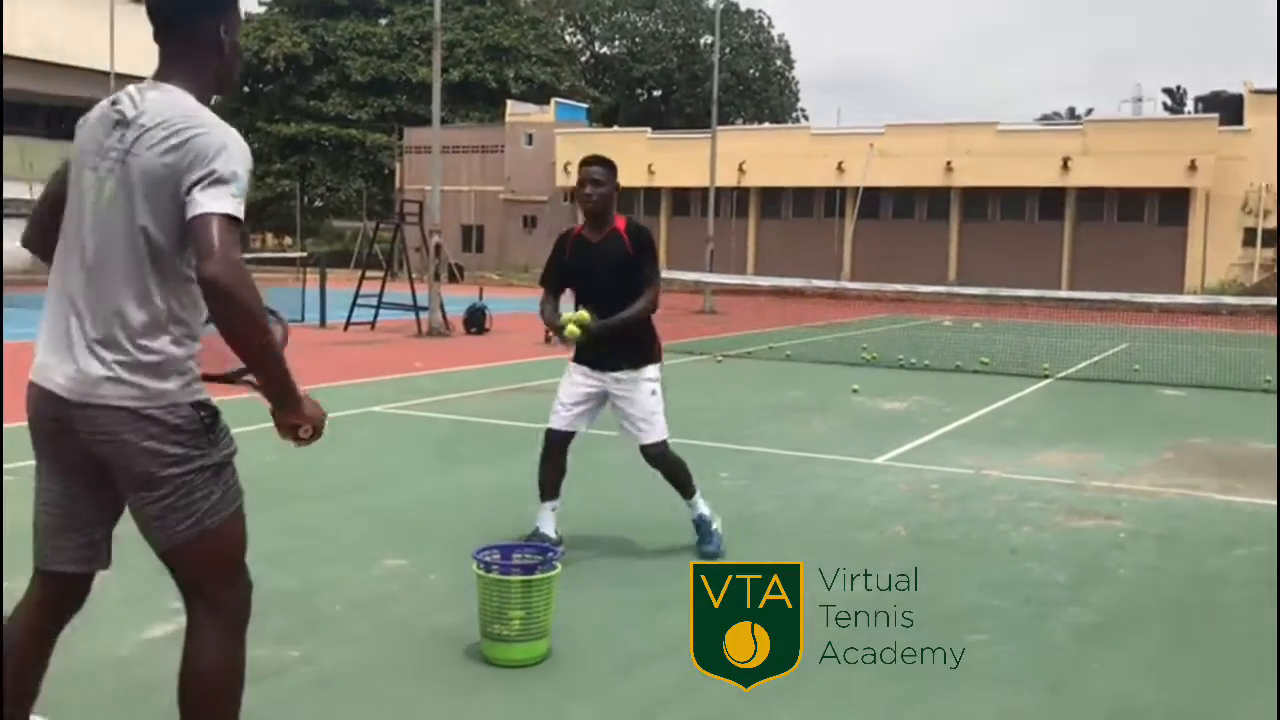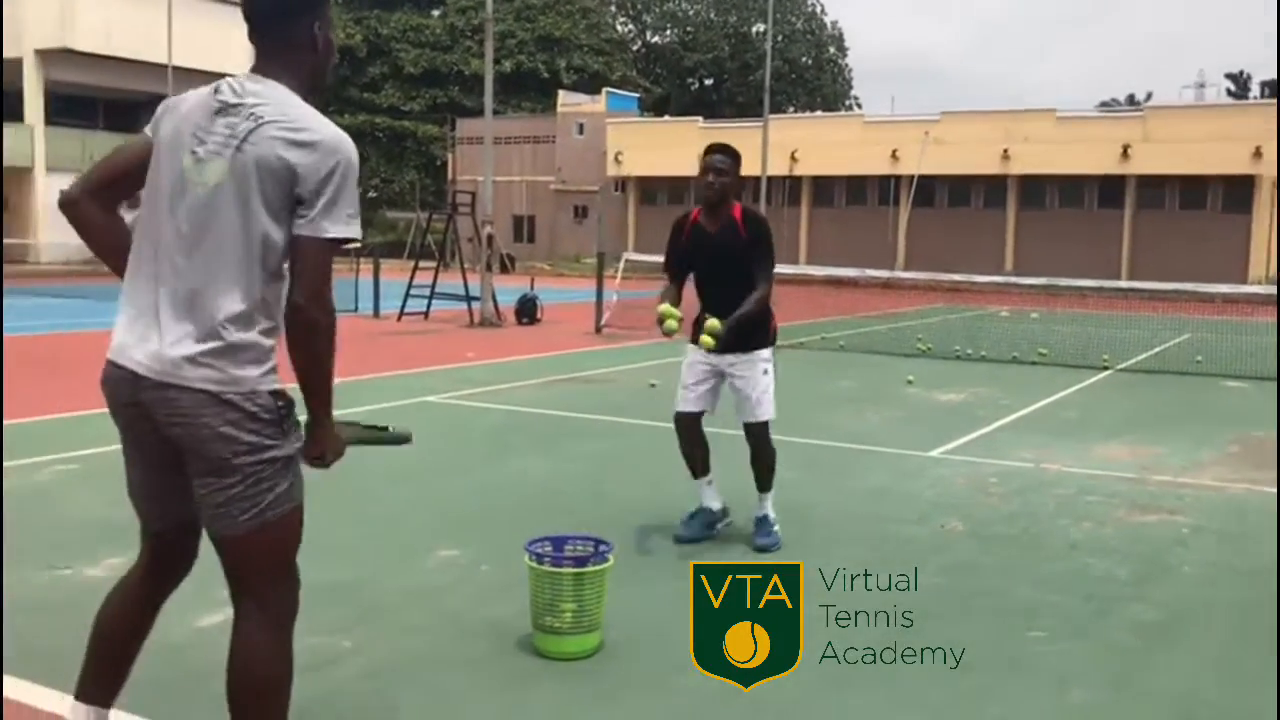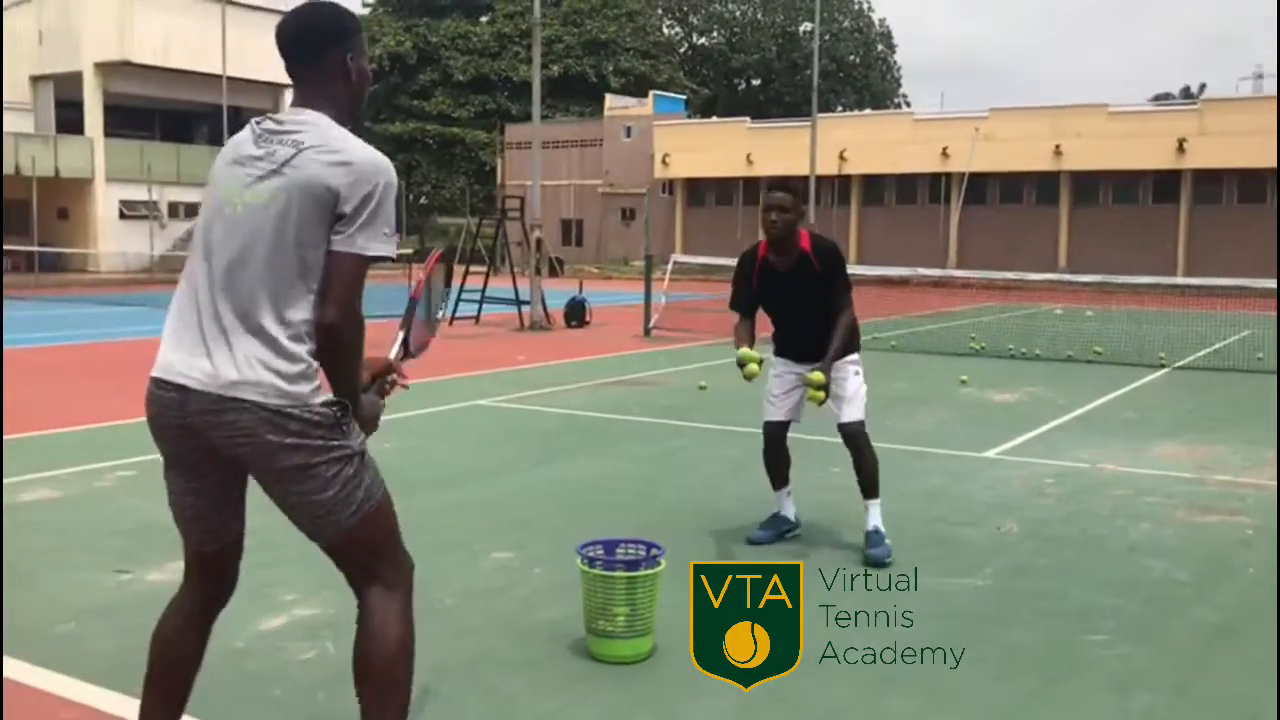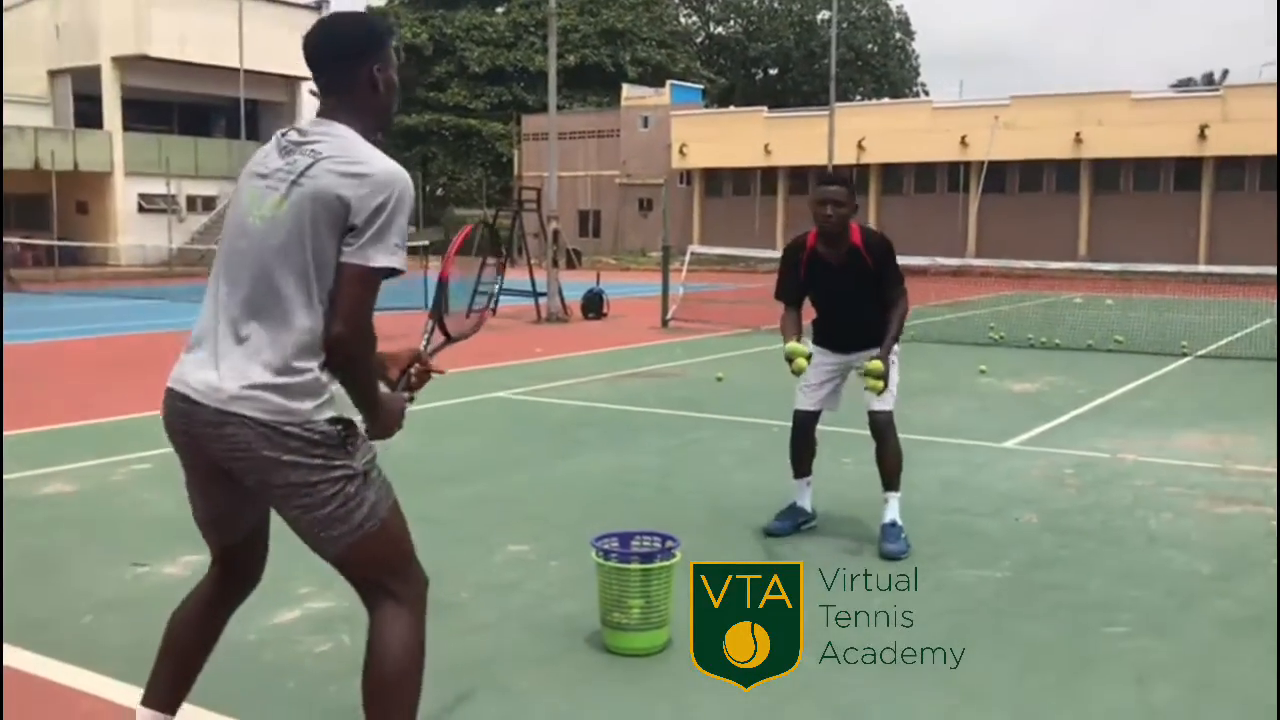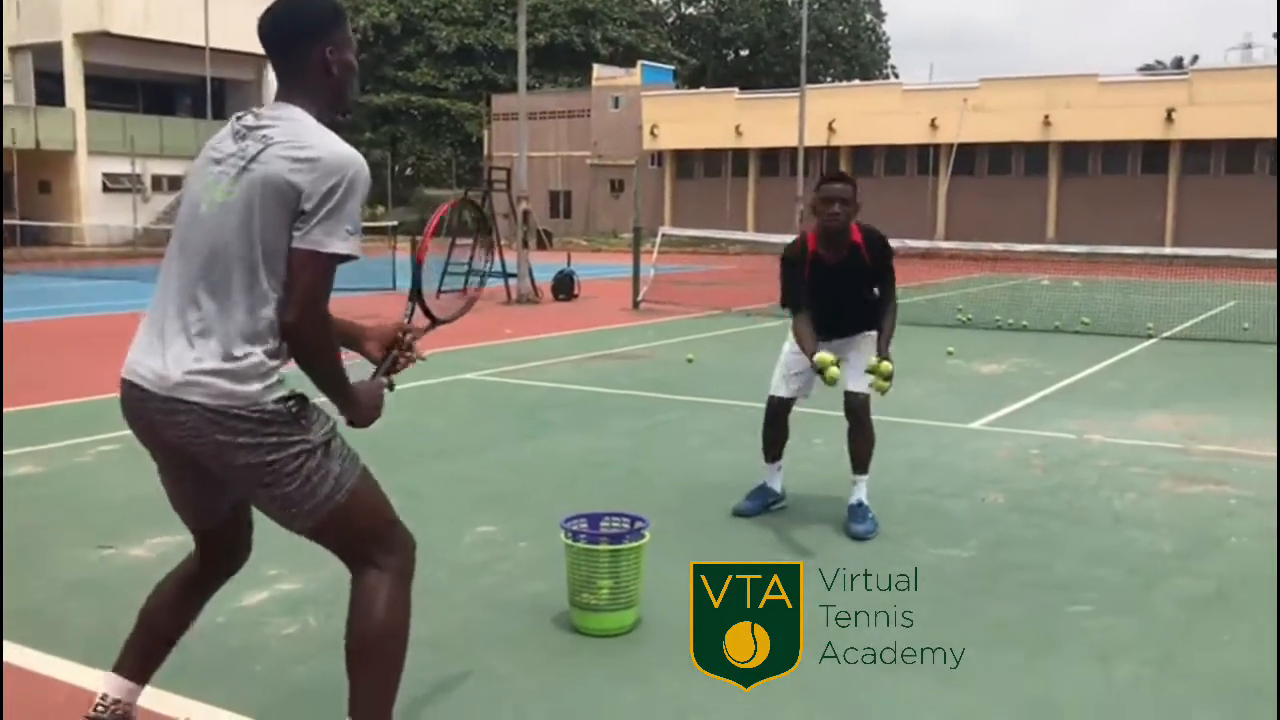
dt=0.4s
person 1, frame 1
left shoulder: (101, 119)
right shoulder: (210, 139)
right elbow: (221, 275)
right wrist: (286, 397)
right hip: (149, 406)
right knee: (221, 600)
person 1, frame 2
left shoulder: (184, 109)
right shoulder: (323, 143)
left elbow: (83, 199)
right elbow: (308, 302)
right wrist: (320, 418)
left hip: (132, 370)
right hip: (222, 390)
left knee: (162, 558)
right knee: (268, 597)
person 1, frame 3
left shoulder: (240, 145)
right shoulder: (363, 166)
right elbow: (334, 315)
left wrist: (345, 369)
right wrist: (356, 405)
left hip: (176, 390)
right hip: (272, 406)
left knee: (206, 580)
right knee: (386, 577)
person 1, frame 4
left shoulder: (269, 156)
right shoulder: (380, 177)
right elbow: (344, 326)
left wrist: (374, 364)
right wrist: (375, 409)
left hip: (191, 399)
right hip: (280, 419)
left knee: (233, 569)
right knee: (398, 591)
person 1, frame 5
left shoulder: (229, 139)
right shoulder: (333, 160)
right elbow: (299, 314)
left wrist: (357, 336)
right wrist: (348, 398)
left hip: (148, 387)
right hip: (232, 403)
left knee: (219, 549)
right knee: (386, 554)
person 2, frame 1
left shoulder: (637, 237)
right shoulder: (567, 243)
left elbow: (651, 298)
right elbow: (550, 297)
left wrist: (605, 325)
right wrist: (554, 322)
left hip: (636, 365)
right hip: (586, 363)
left knee: (655, 450)
right knee: (554, 439)
left ankle: (702, 516)
right ankle: (546, 530)
person 2, frame 2
left shoulder: (753, 225)
right shoulder: (684, 227)
left elbow: (763, 289)
right elbow: (674, 281)
left wrist: (730, 324)
right wrist: (668, 309)
left hip: (751, 343)
right hip: (704, 341)
left knee: (756, 430)
right knee: (685, 419)
left ankle: (765, 514)
right ankle: (712, 506)
person 2, frame 3
left shoulder: (824, 252)
right shoulder: (750, 262)
left elbow: (845, 312)
right elbow: (745, 318)
left wrist: (827, 363)
right wrist: (745, 352)
left hip: (838, 354)
right hip: (787, 356)
left knee: (854, 433)
right knee: (772, 432)
left ankle: (874, 526)
right ankle: (785, 513)
person 2, frame 4
left shoulder: (875, 245)
right shoulder: (797, 252)
left elbow: (899, 302)
right elbow: (792, 309)
left wrist: (885, 351)
right wrist: (793, 347)
left hip: (876, 344)
right hip: (826, 345)
left knee: (881, 421)
right knee: (802, 420)
left ankle: (892, 518)
right ankle: (803, 504)
person 2, frame 5
left shoulder: (874, 244)
right shoulder: (796, 254)
left elbow: (888, 300)
right elbow: (801, 316)
left wrist: (883, 350)
right wrist: (816, 359)
left hip: (858, 333)
right hip: (811, 333)
left knee: (857, 405)
right knee: (777, 405)
left ankle: (859, 499)
right ankle: (772, 486)
